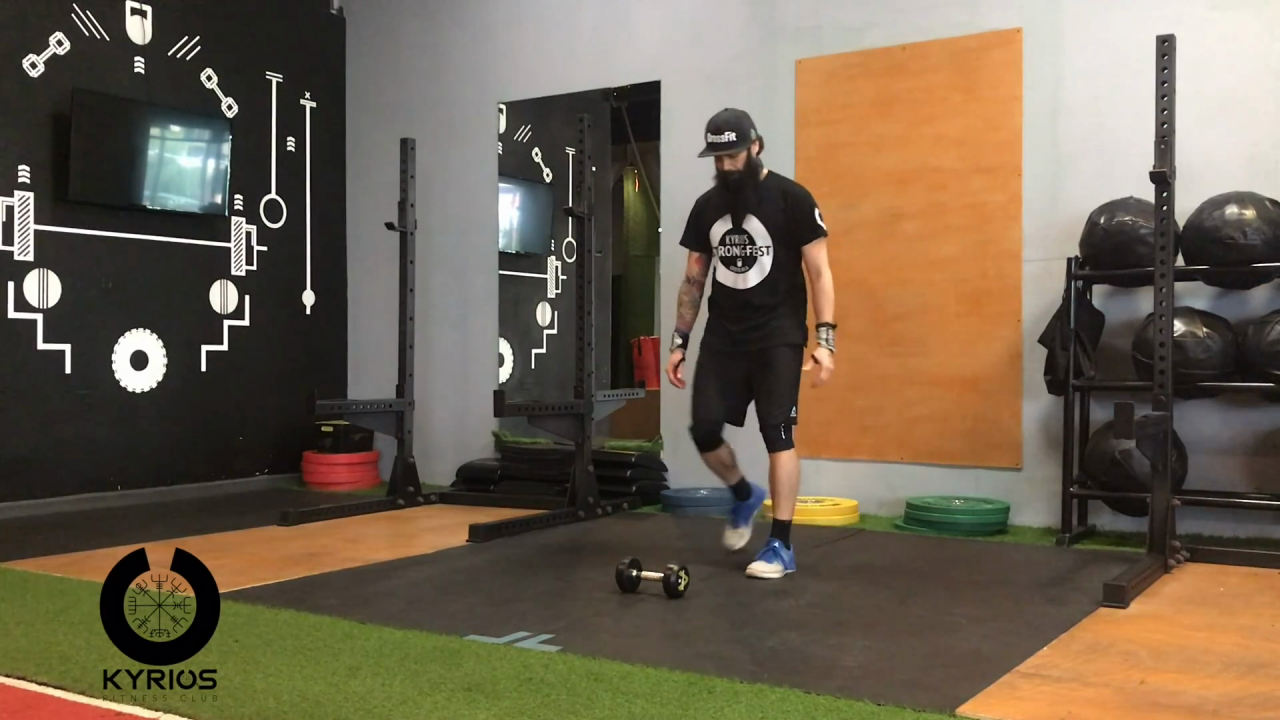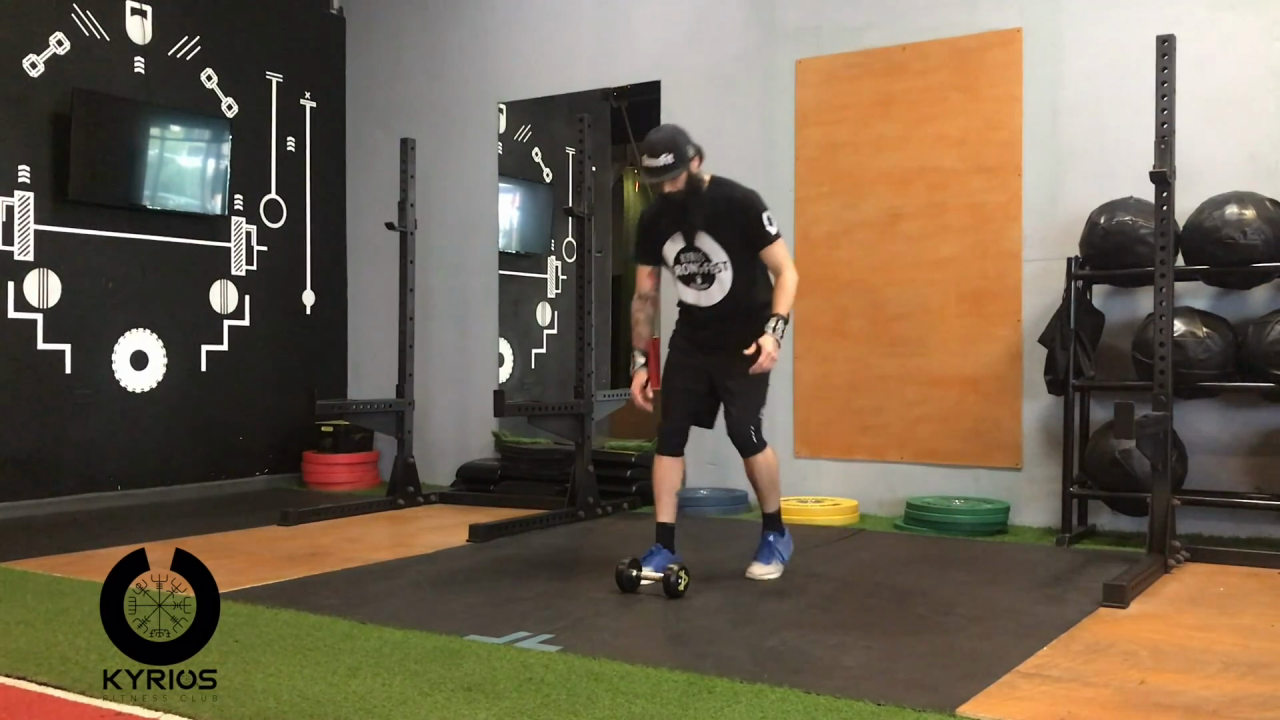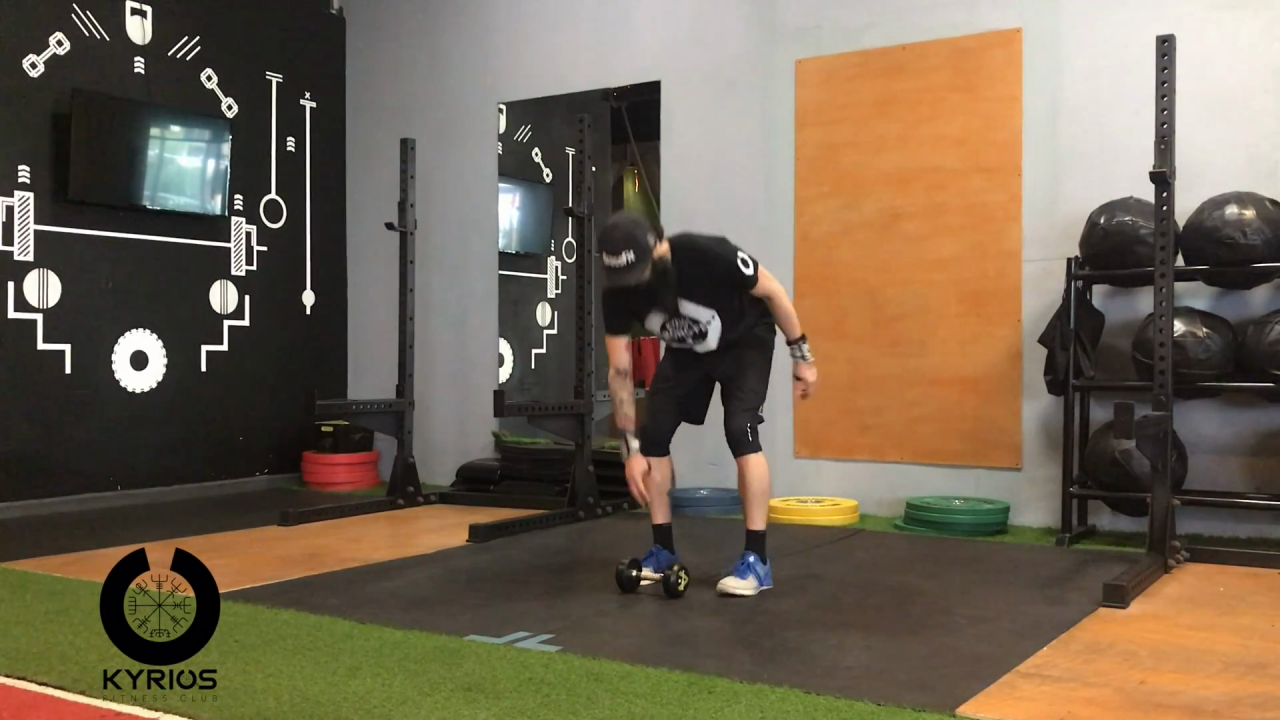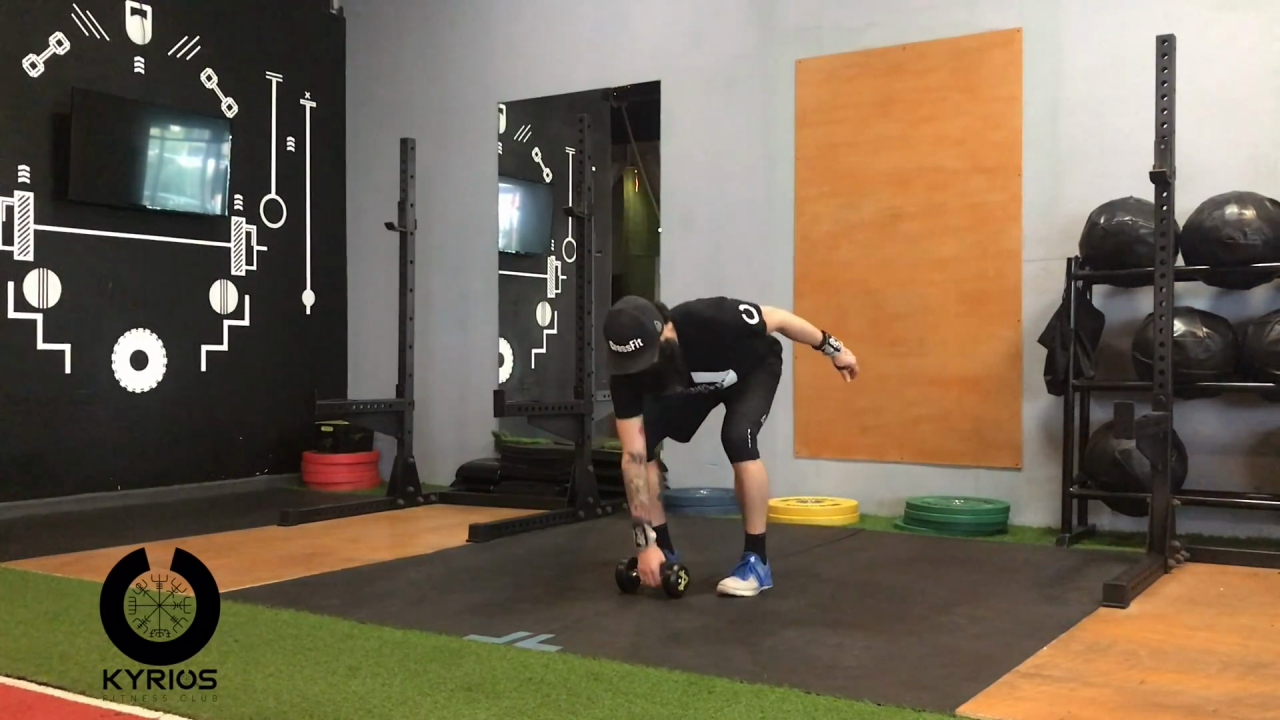
dt=0.4s
person 1, frame 1
left shoulder: (791, 199)
right shoulder: (707, 206)
left elbow: (819, 272)
right elbow: (693, 279)
left wrist: (824, 338)
right wrist: (679, 341)
left hip: (777, 336)
right hip: (723, 337)
left knee: (776, 433)
right knee: (703, 429)
left ankle: (780, 544)
right ankle: (744, 494)
person 1, frame 2
left shoulder: (739, 204)
right shoulder: (653, 219)
left elbow: (785, 272)
right elbow: (645, 294)
left wrist: (773, 331)
right wrist: (641, 361)
left hip: (743, 339)
right hip: (691, 339)
left knee: (744, 433)
right knee: (669, 436)
left ankle: (775, 534)
right ankle: (664, 548)
person 1, frame 3
left shoulder: (709, 255)
right shoulder: (619, 292)
left elbow: (772, 293)
right elbow: (620, 369)
left wrist: (802, 355)
right wrist: (632, 448)
left hip: (744, 343)
right hip: (685, 353)
left knee: (740, 432)
right knee: (653, 435)
left ankle: (756, 558)
right ankle: (663, 549)
person 1, frame 4
left shoulder: (712, 320)
right shoulder: (628, 371)
left elbow: (779, 319)
right elbow: (632, 456)
left wrist: (832, 348)
right wrist: (646, 541)
left hip: (753, 369)
left knee: (737, 437)
right knee: (641, 439)
left ankle: (756, 559)
right ankle: (664, 552)
